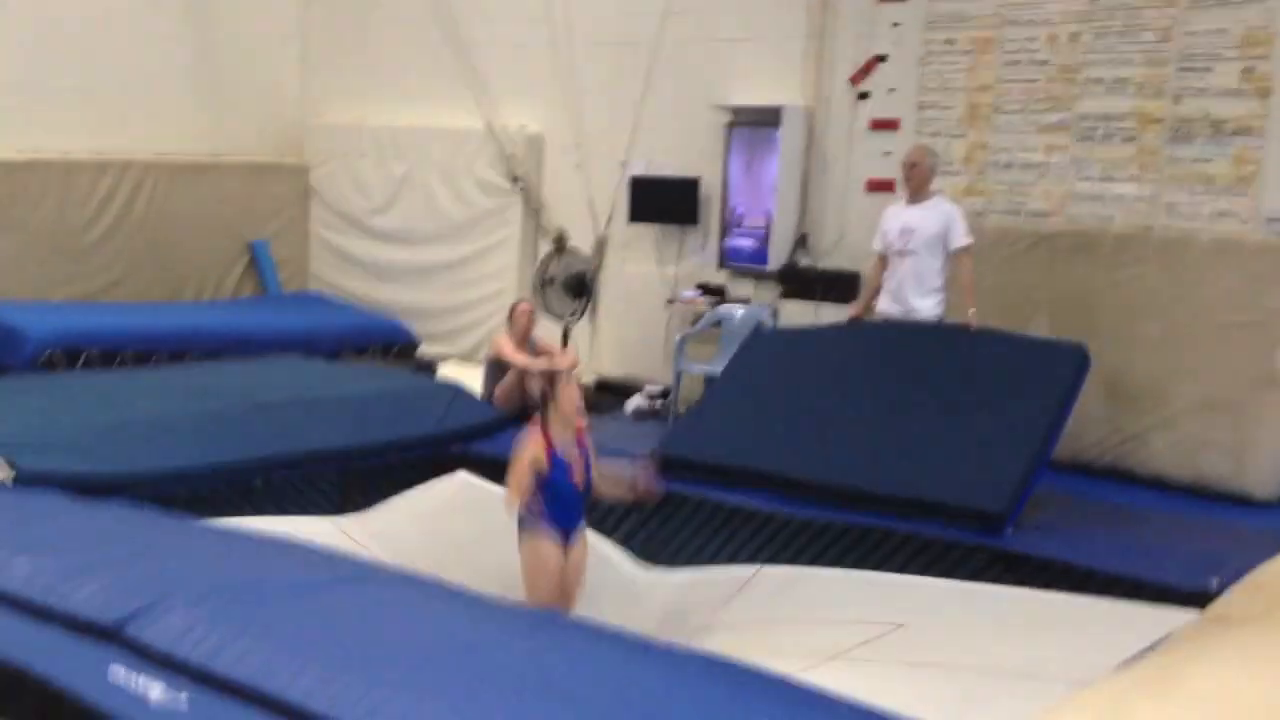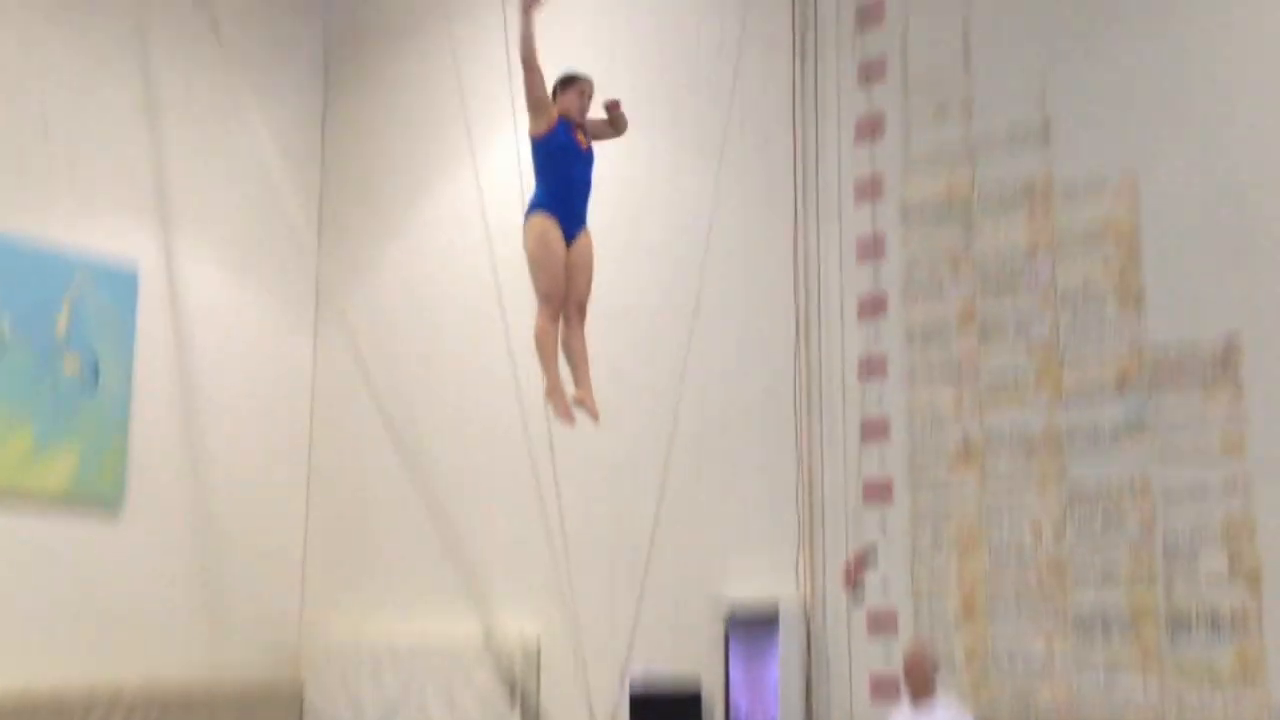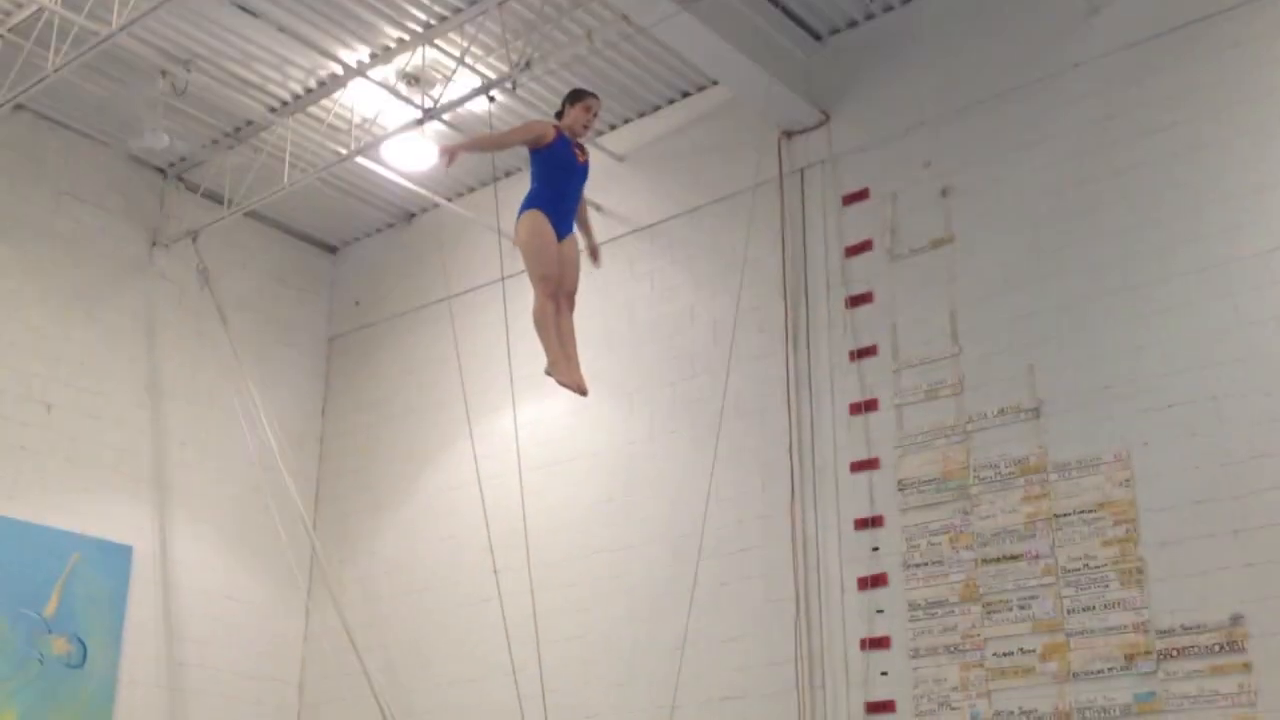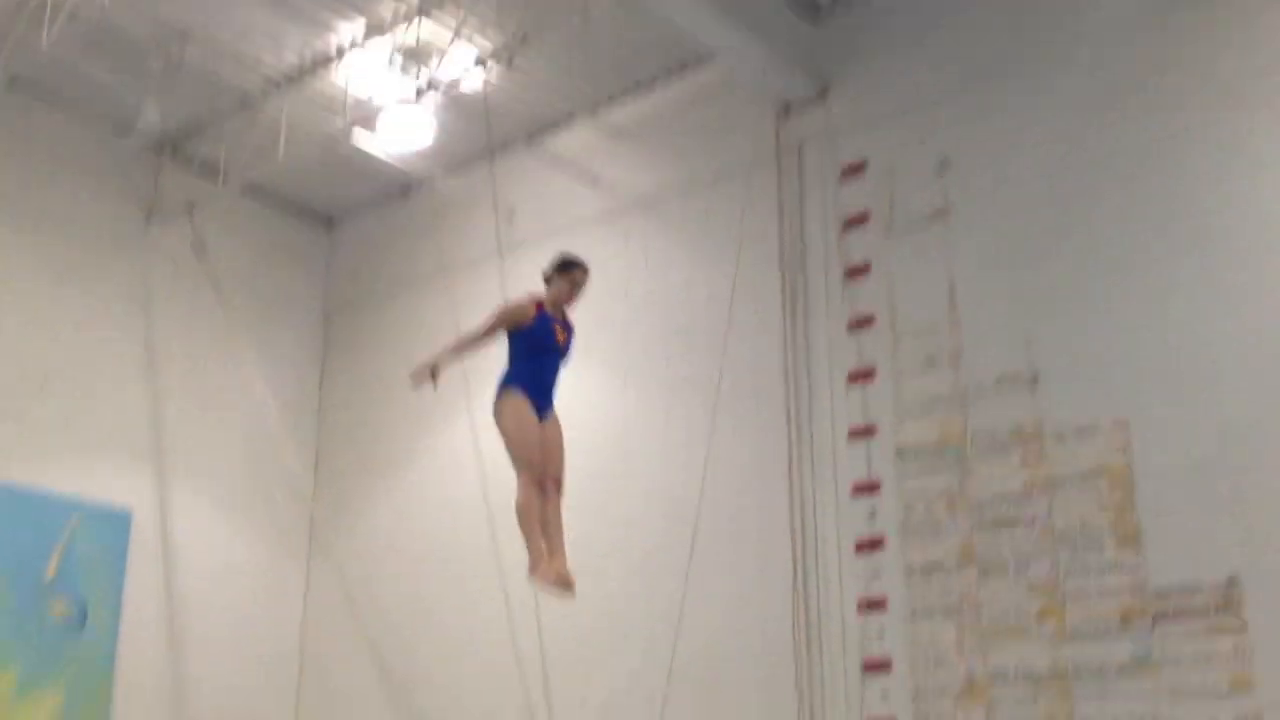
dt=0.5s
person 1, frame 1
left shoulder: (583, 440)
right shoulder: (535, 445)
left elbow: (597, 482)
right elbow: (514, 495)
left wrist: (633, 481)
left hip: (574, 531)
right hip: (543, 531)
left knee: (564, 605)
right knee: (544, 607)
person 1, frame 2
left shoulder: (583, 130)
right shoulder: (545, 118)
left elbow: (618, 128)
right elbow: (529, 64)
left wrist: (614, 112)
left hip: (577, 227)
right hip: (545, 219)
left knee: (576, 312)
right knee: (551, 306)
left ankle: (583, 386)
right ankle: (553, 384)
person 1, frame 3
left shoulder: (583, 153)
right shoulder: (545, 132)
right elbow: (500, 139)
left wrist: (590, 237)
right wrist: (460, 146)
left hip: (565, 228)
right hip: (537, 216)
left knee: (566, 299)
right knee: (547, 291)
left ankle: (572, 367)
right ankle: (557, 362)
person 1, frame 4
left shoulder: (567, 326)
right shoulder: (525, 310)
right elbow: (477, 336)
right wrist: (437, 362)
left hip: (544, 407)
right hip: (516, 398)
left knee: (552, 485)
right knee: (531, 477)
left ankle: (557, 561)
right ankle: (538, 559)
